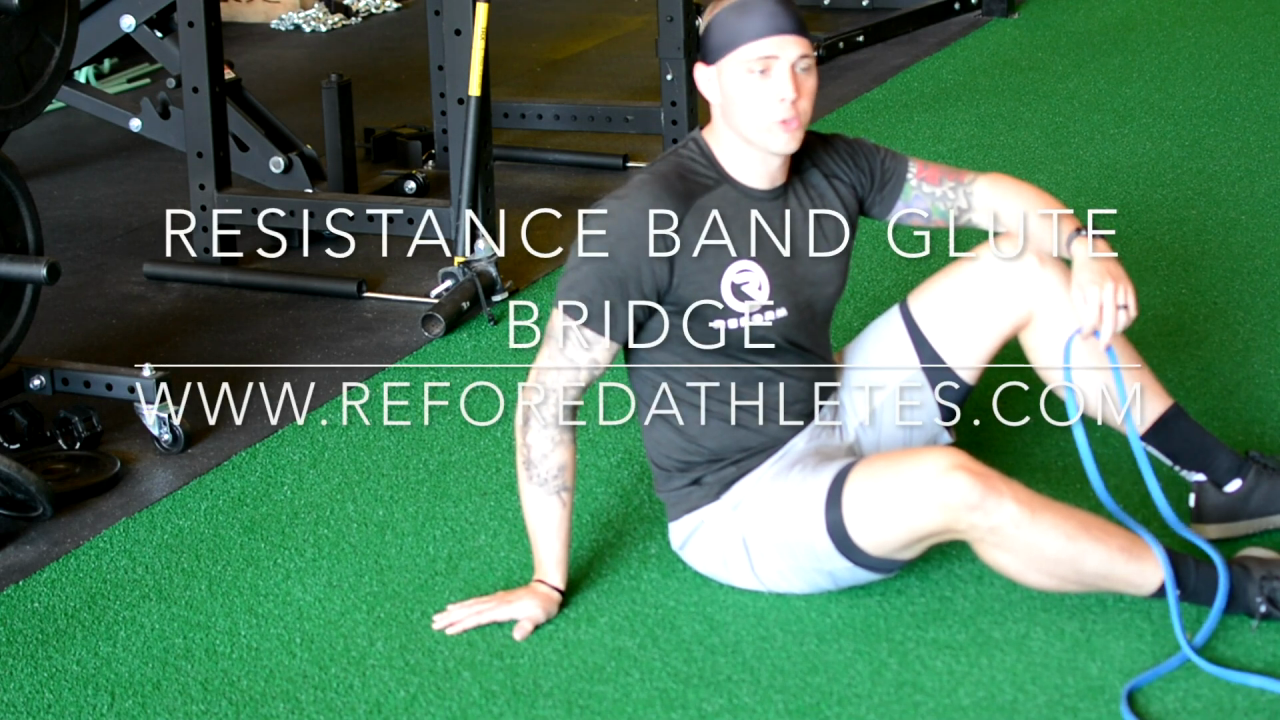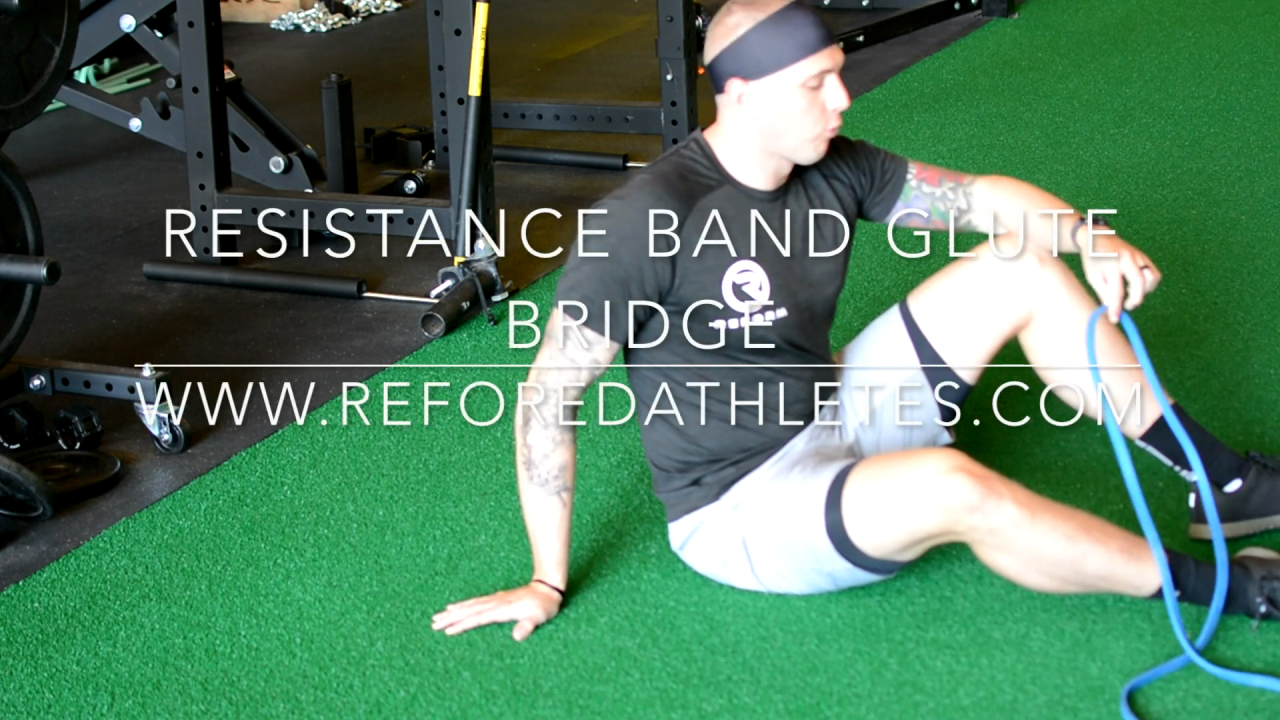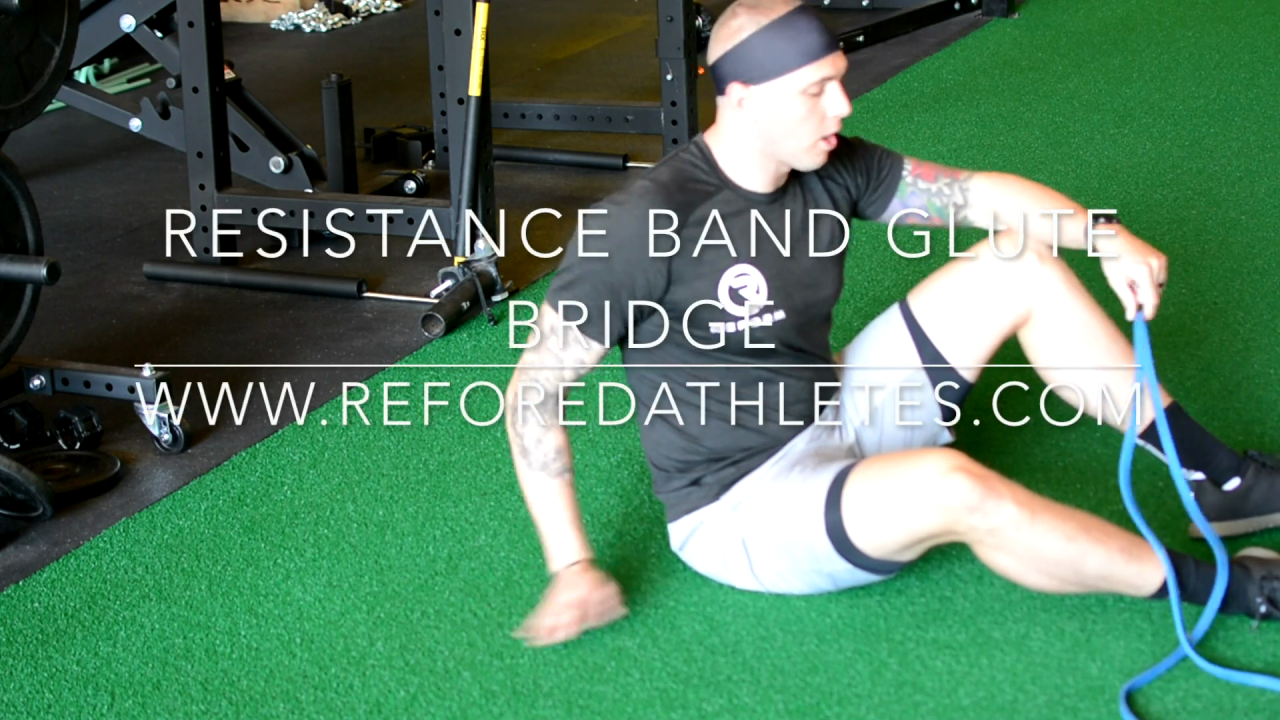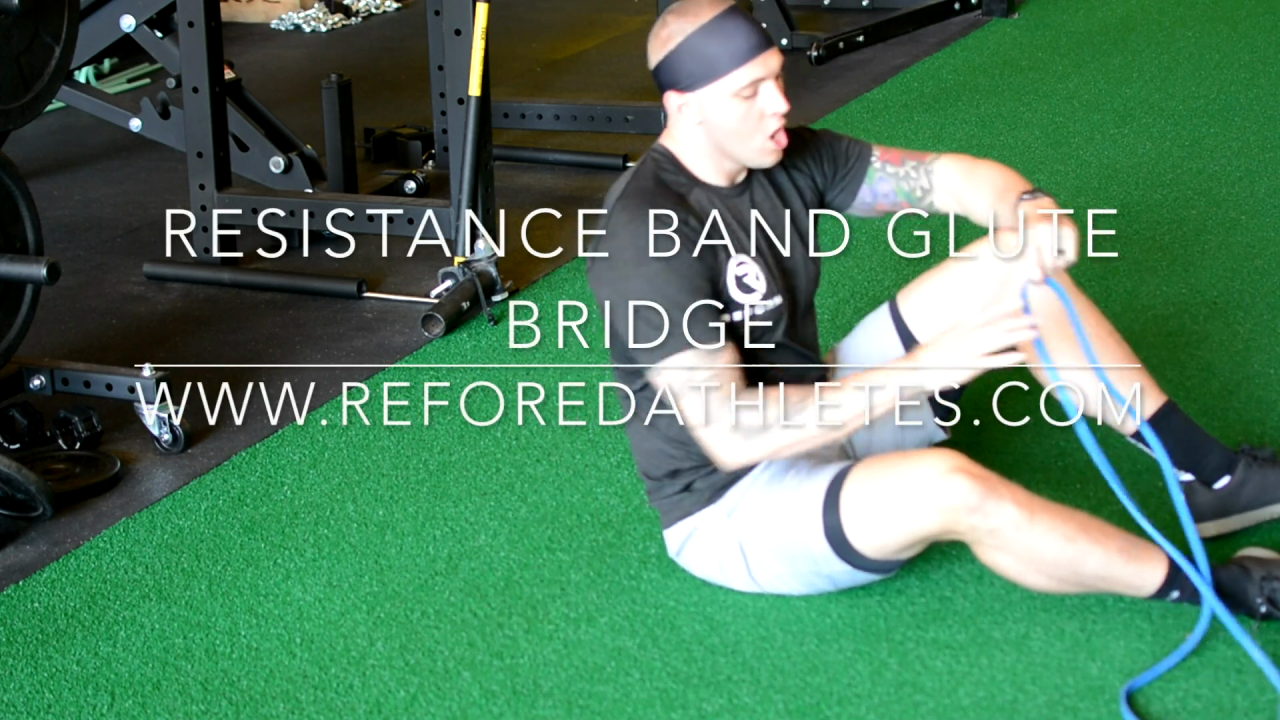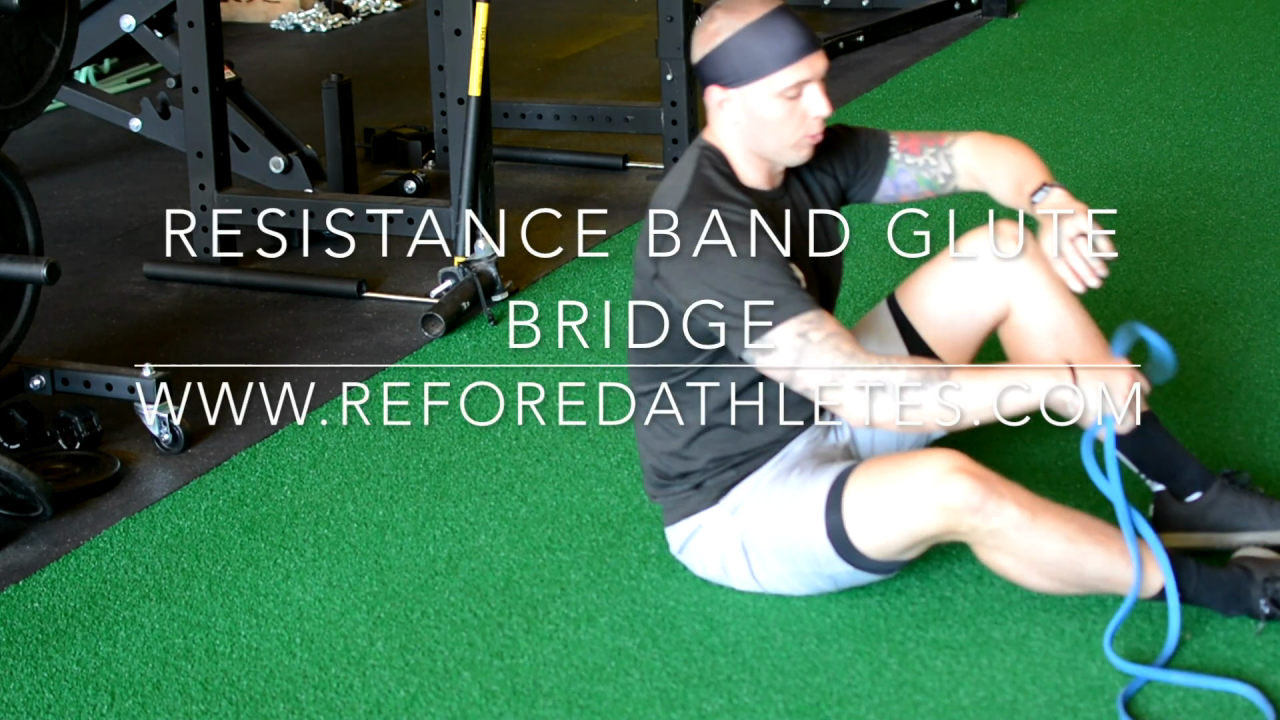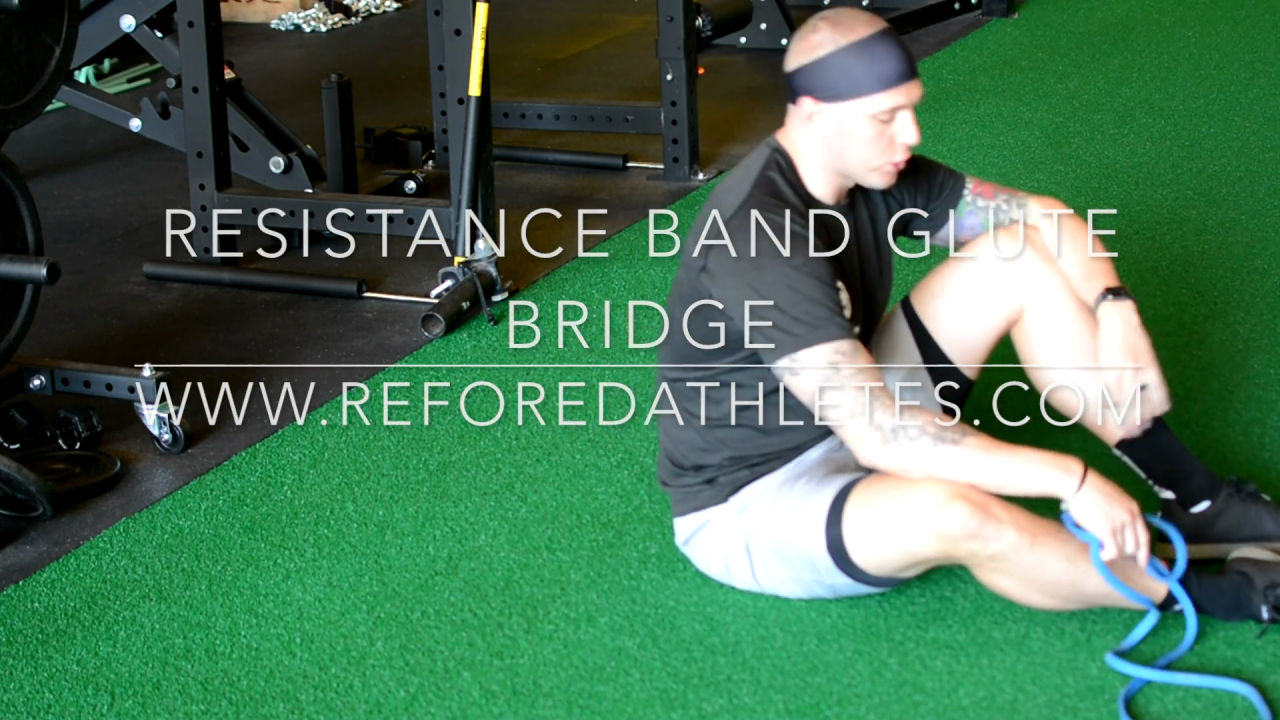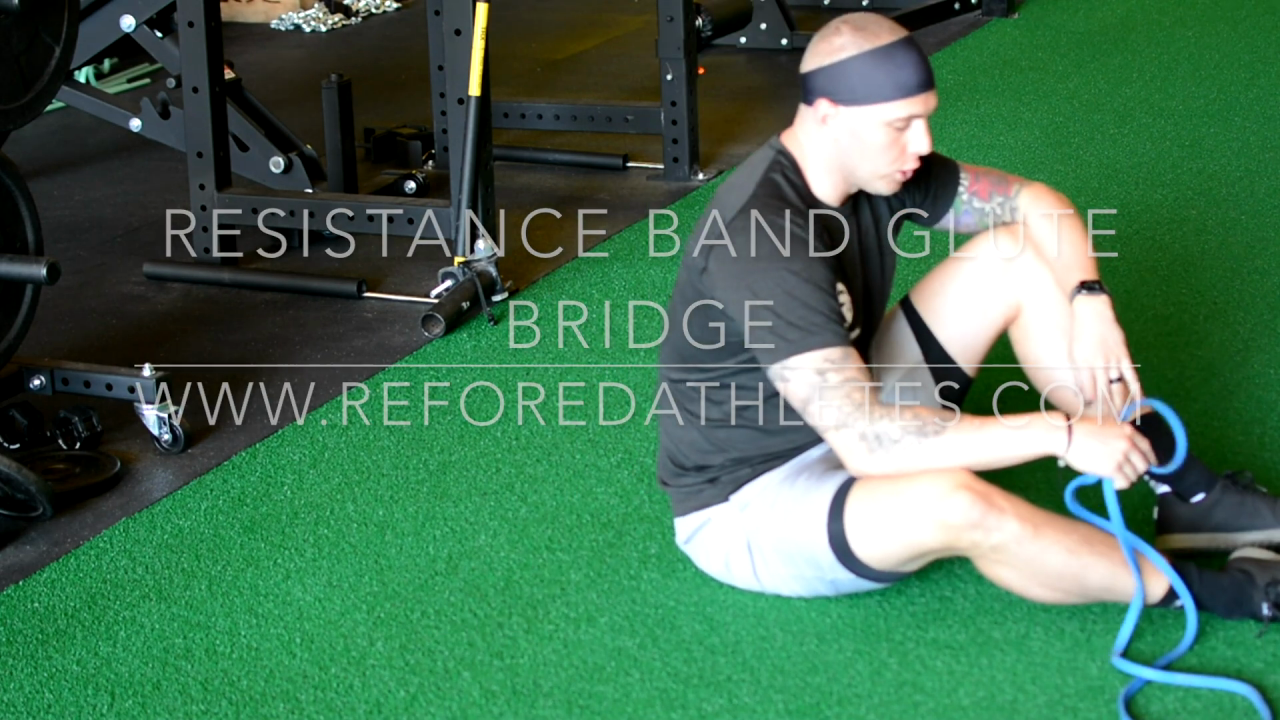
dt=0.3s
person 1, frame 1
left shoulder: (832, 165)
right shoulder: (647, 218)
left elbow: (984, 195)
right elbow: (547, 397)
left wrist: (1086, 248)
right wrist: (546, 583)
left hip: (832, 418)
right hip: (739, 509)
left knee: (1023, 266)
right knee: (951, 482)
right ankle: (1204, 583)
person 1, frame 2
left shoulder: (833, 166)
right shoulder: (649, 220)
left elbow: (982, 197)
right elbow: (547, 397)
left wrist: (1092, 237)
right wrist: (548, 582)
left hip: (834, 419)
right hip: (740, 510)
left knee: (1022, 267)
right knee: (952, 485)
right ankle: (1208, 585)
person 1, frame 3
left shoulder: (828, 166)
right shoulder: (644, 227)
left elbow: (980, 191)
right elbow: (532, 394)
left wrist: (1108, 235)
right wrist: (575, 567)
left hip: (831, 417)
right hip: (748, 508)
left knee: (1022, 261)
right knee: (950, 485)
left ankle: (1214, 480)
right ankle: (1210, 584)
person 1, frame 4
left shoulder: (786, 156)
right shoulder: (648, 233)
left elbow: (952, 174)
right elbow: (730, 437)
left wrist: (1031, 207)
right wrist: (913, 372)
left hip: (817, 425)
right hip: (732, 512)
left knee: (1012, 267)
right knee: (950, 486)
left ankle: (1211, 479)
right ankle: (1206, 586)
person 1, frame 5
left shoulder: (807, 153)
right shoulder: (706, 233)
left elbow: (977, 150)
right elbow: (859, 394)
left wrist: (1047, 200)
right wrist: (1063, 382)
left hip: (822, 421)
right hip: (739, 511)
left knee: (1003, 256)
right knee: (953, 486)
left ankle: (1189, 493)
right ankle: (1211, 588)
person 1, frame 6
left shoulder: (878, 166)
right shoulder: (760, 240)
left elbow: (1048, 219)
right elbow: (880, 436)
left wrist: (1114, 310)
right wrist: (1071, 479)
left hip: (843, 421)
right hip: (747, 509)
left knee: (1021, 258)
right knee: (954, 512)
left ankle: (1190, 500)
right ankle: (1207, 593)
person 1, frame 7
left shoulder: (878, 163)
right shoulder: (761, 242)
left elbow: (1037, 204)
right elbow: (868, 444)
left wrist: (1088, 302)
right wrist: (1061, 433)
left hip: (842, 417)
right hip: (748, 507)
left knee: (1019, 254)
right knee: (959, 503)
left ankle: (1188, 494)
right ankle: (1206, 590)
